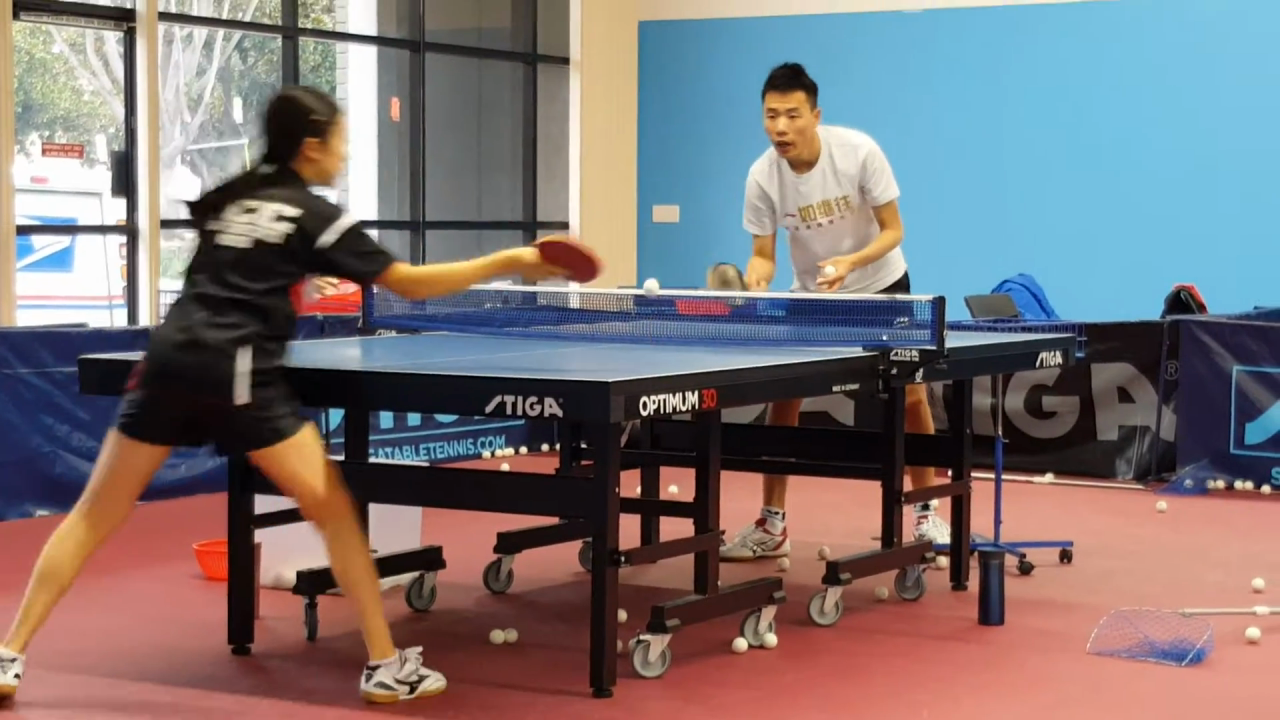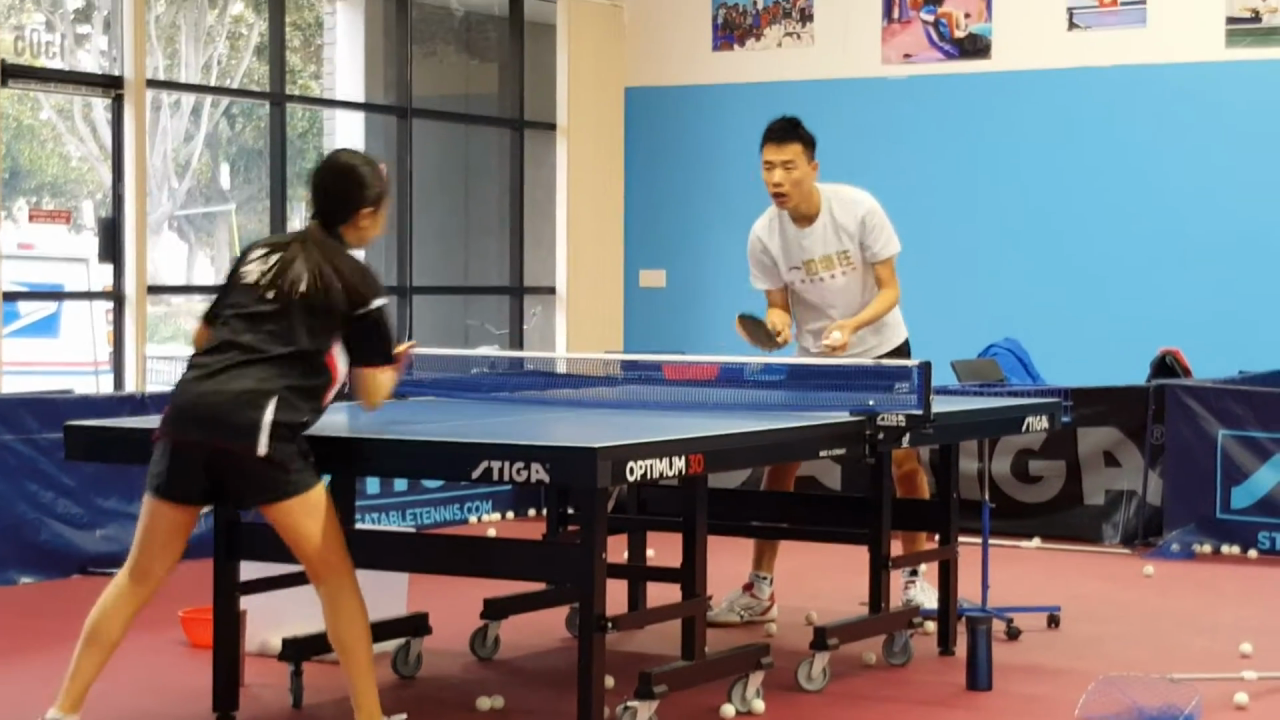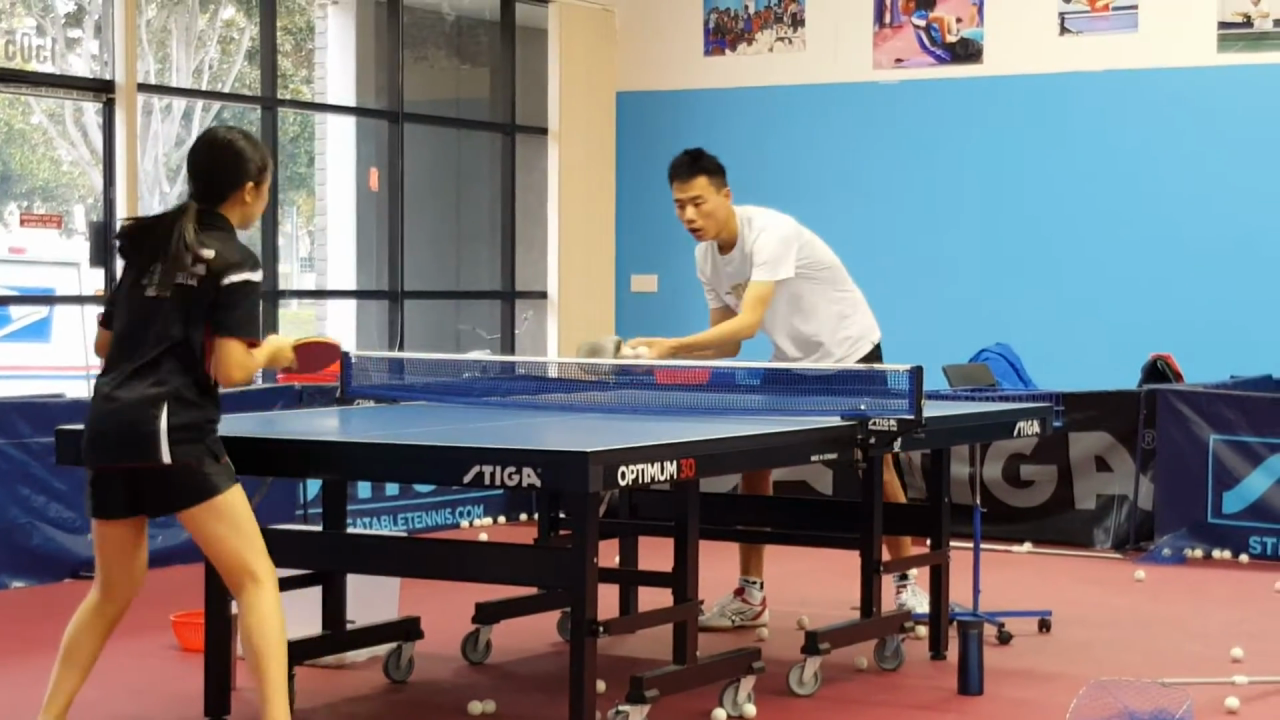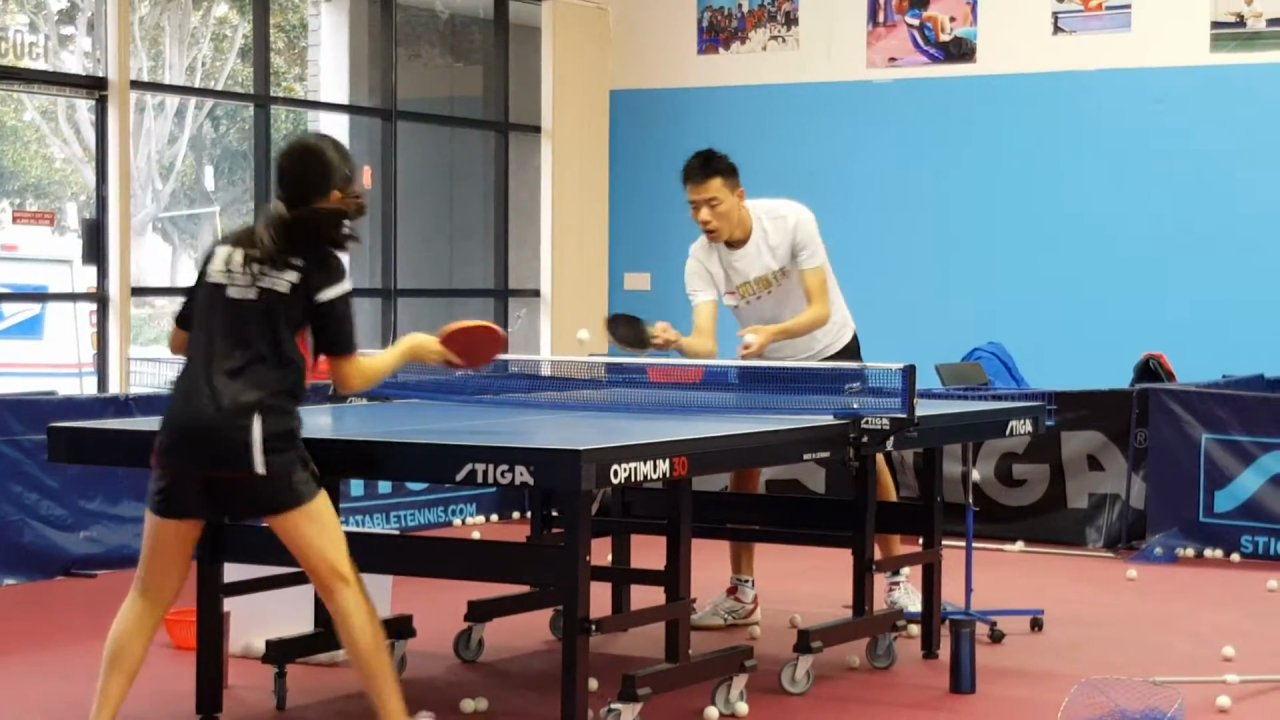
dt=0.5s
person 1, frame 1
left shoulder: (229, 200)
right shoulder: (319, 221)
right elbow: (414, 282)
right wrist: (512, 262)
left hip: (165, 364)
right hip: (237, 376)
left knee: (94, 516)
right knee: (335, 513)
right ankle: (386, 666)
person 1, frame 2
left shoulder: (257, 256)
right shoulder: (356, 283)
right elbow: (372, 393)
right wrist: (390, 370)
left hip: (189, 415)
right hip: (257, 428)
left knee: (141, 574)
right knee: (333, 573)
person 1, frame 3
left shoulder: (146, 244)
right shoulder: (235, 260)
left elbow: (105, 344)
right elbow: (231, 369)
right wrist: (272, 352)
left hip: (108, 429)
right hip: (173, 434)
left knee: (113, 590)
right knee: (255, 579)
person 1, frame 4
left shoulder: (223, 250)
right shoulder: (323, 267)
left elbow: (180, 341)
right elbow: (349, 380)
right wrist: (409, 349)
left hip: (185, 431)
right hip: (259, 437)
left knee: (152, 590)
right knee: (340, 582)
person 2, frame 1
left shoulder: (859, 151)
right shoulder: (762, 176)
left elbow: (893, 231)
right elbow: (763, 254)
left wrist: (850, 262)
right wrist: (756, 280)
left hip: (880, 285)
right hip: (811, 295)
left knee: (910, 394)
right knee: (783, 396)
left ankle: (926, 511)
right ankle: (772, 524)
person 2, frame 2
left shoulder: (859, 207)
right shoulder: (763, 235)
left elbow: (891, 290)
right elbow: (779, 306)
left wrist: (850, 325)
right wrist: (776, 324)
left hip: (880, 348)
right hip: (814, 358)
left knee: (906, 460)
right knee: (780, 462)
left ankle: (915, 578)
right ankle: (760, 588)
person 2, frame 3
left shoulder: (771, 232)
right shoulder: (705, 258)
left elbow: (747, 324)
right elbow: (727, 344)
left wrist: (670, 345)
right wrist: (661, 351)
left hip: (850, 353)
right hip: (792, 364)
left knee: (877, 470)
right knee: (754, 466)
left ankle: (906, 582)
right ankle: (751, 594)
person 2, frame 4
left shoulder: (792, 219)
right shoulder: (702, 259)
left elbow: (821, 310)
right elbow: (705, 342)
left wrist: (771, 332)
right wrist: (675, 339)
left hip: (830, 350)
right hip: (768, 366)
left knee: (867, 459)
right knee: (742, 466)
left ankle: (896, 579)
right ankle: (742, 592)
